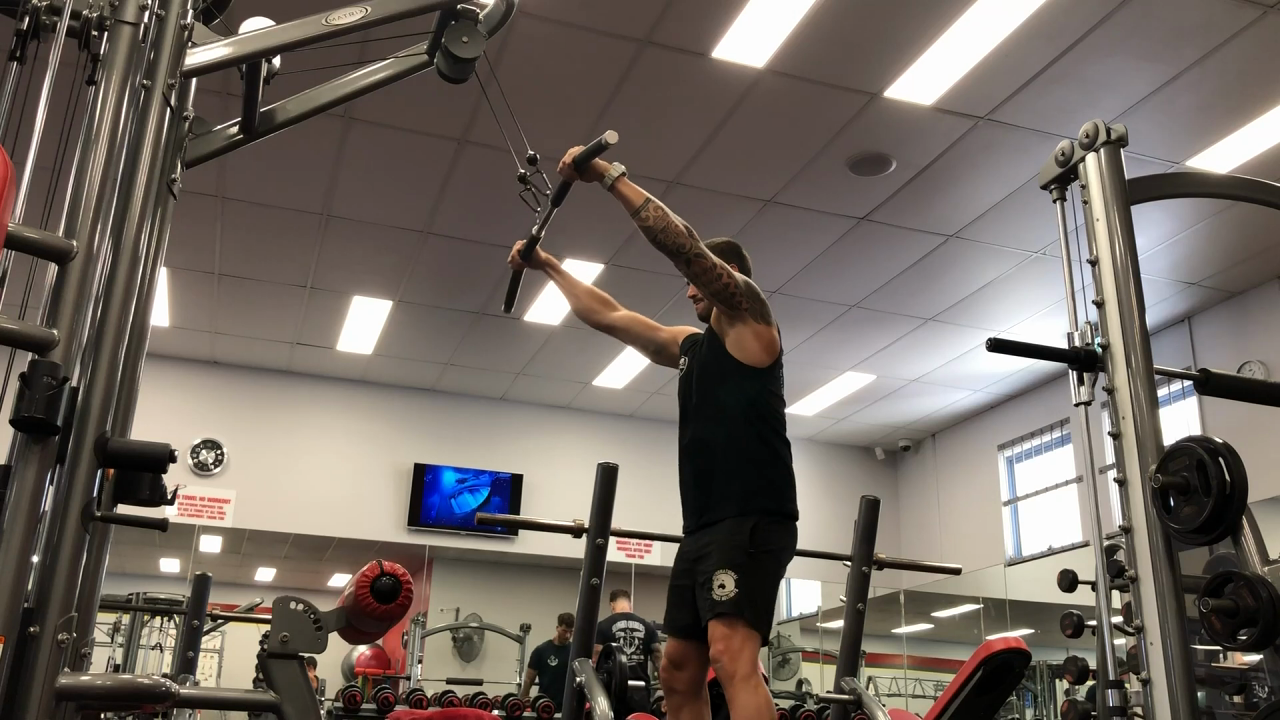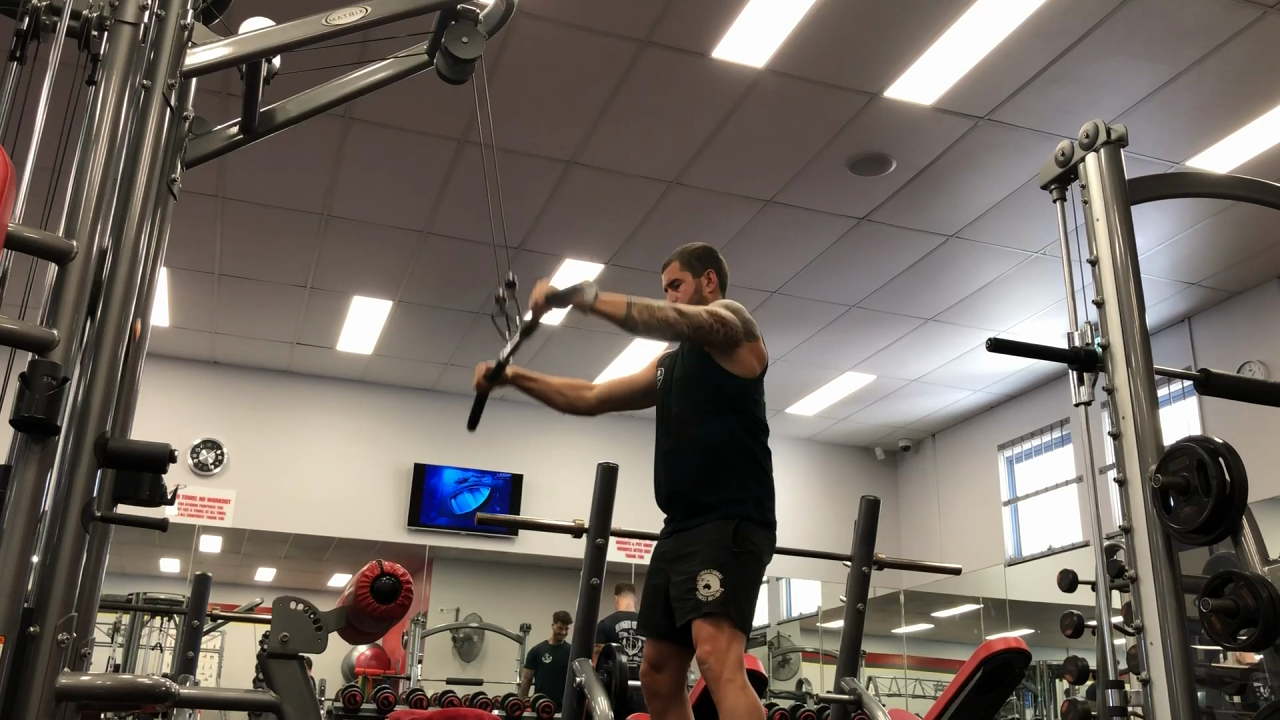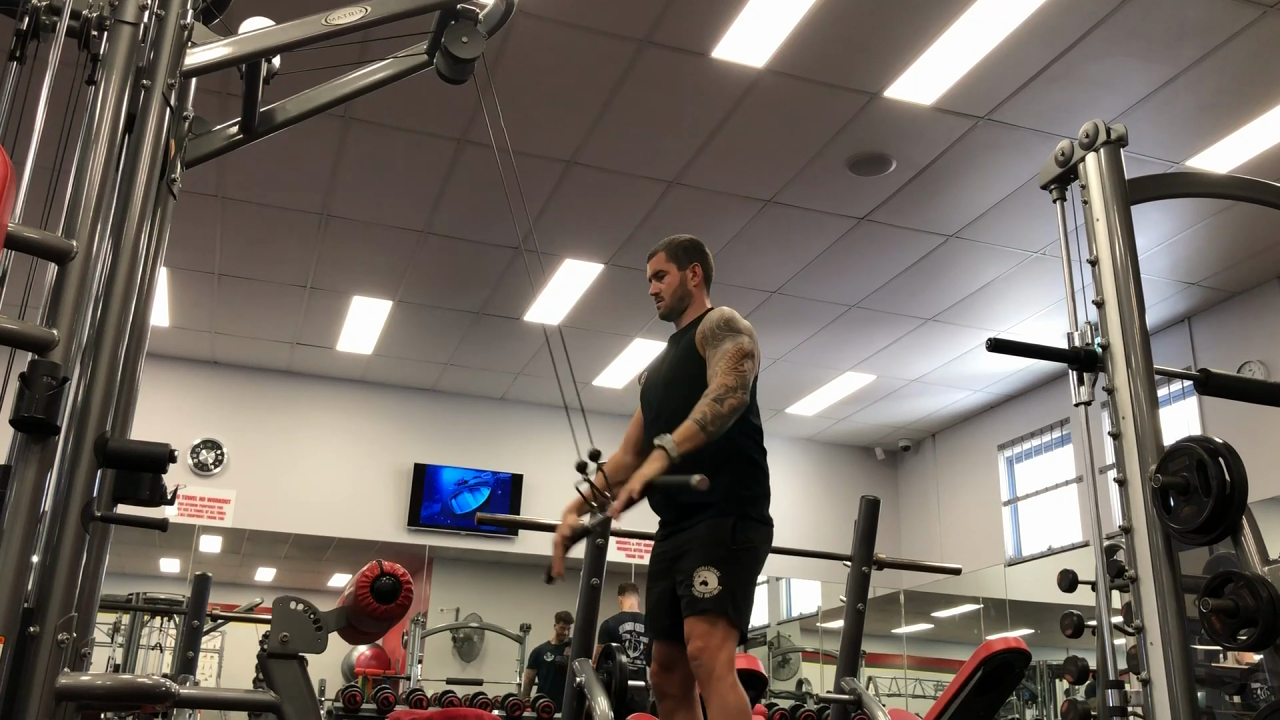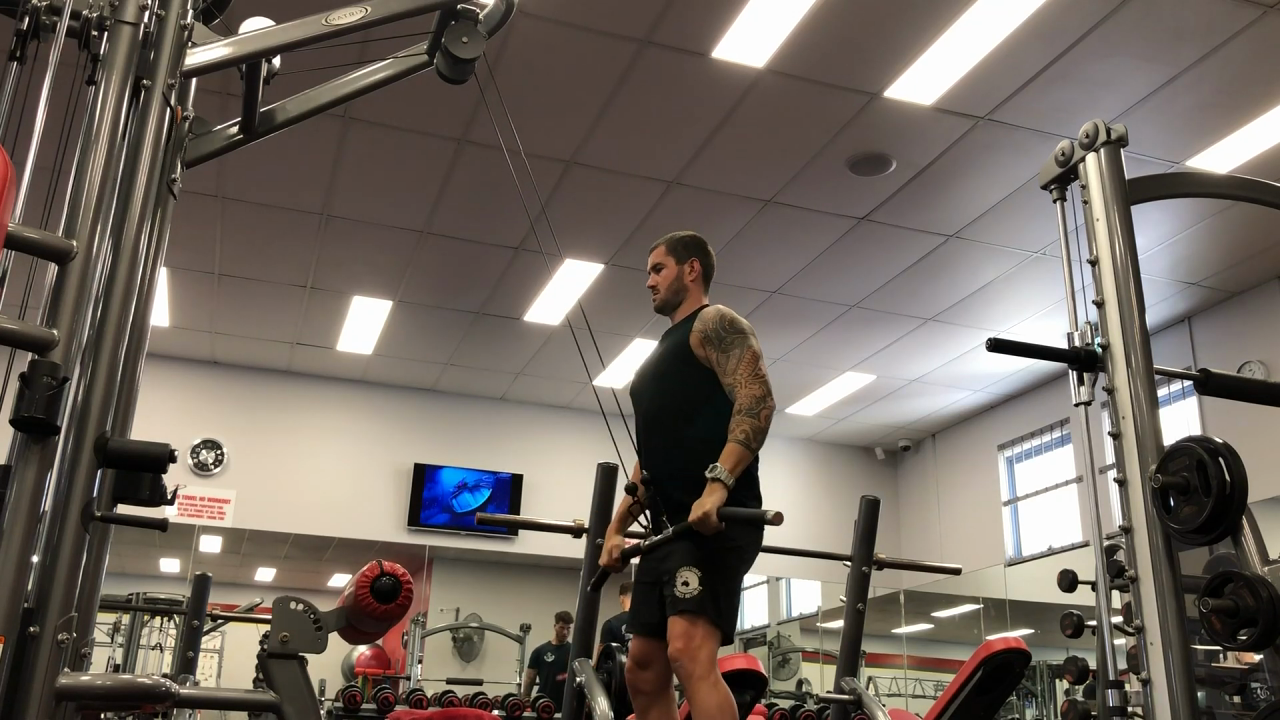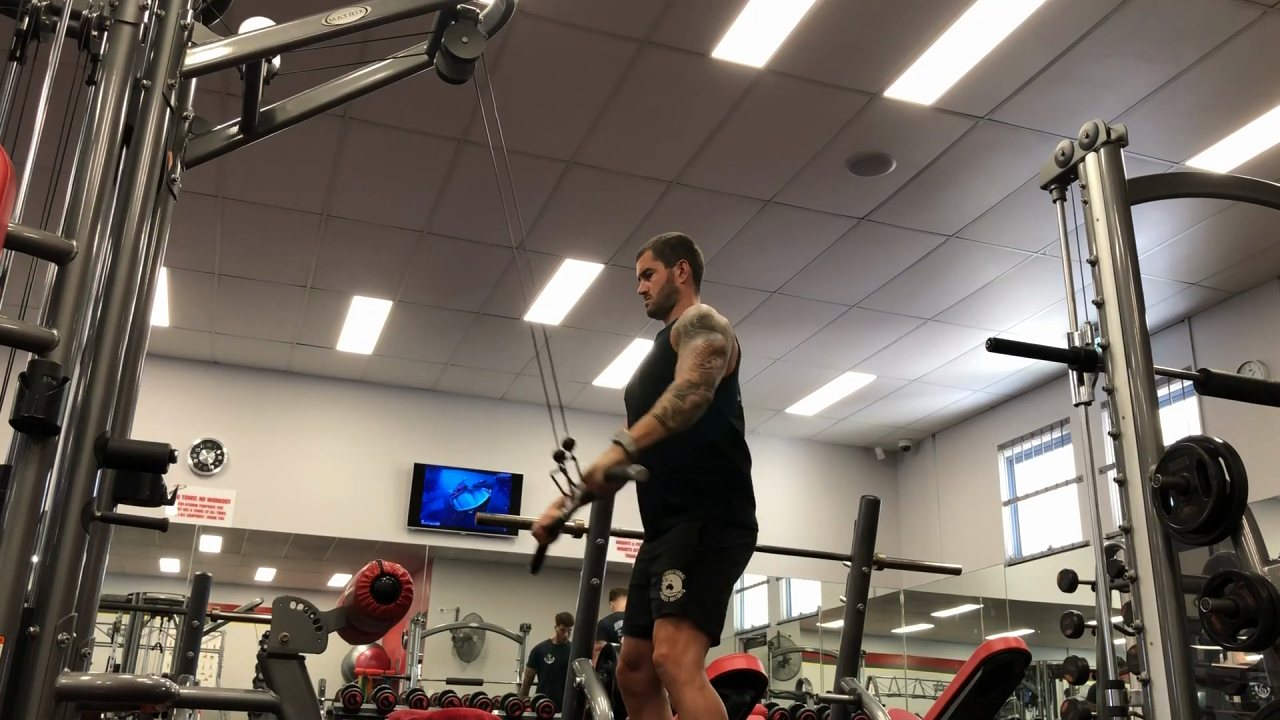
dt=0.5s
person 1, frame 1
left shoulder: (748, 316)
right shoulder: (689, 346)
left elbow: (682, 244)
right elbow: (609, 317)
left wrist: (608, 174)
right wrist: (549, 267)
left hip: (752, 521)
right hip: (704, 528)
left knee: (733, 658)
right knee: (680, 672)
person 1, frame 2
left shoulder: (732, 323)
right shoulder: (669, 366)
left elbow: (672, 319)
right elbow: (591, 398)
left wrist: (580, 294)
right wrist: (515, 376)
left hip: (730, 523)
right hip: (681, 528)
left knee: (718, 658)
right knee: (659, 675)
person 1, frame 3
left shoulder: (722, 326)
right shoulder: (661, 365)
left elbow: (729, 393)
right elbow: (629, 453)
left wrist: (661, 454)
right wrist: (578, 508)
left hip: (726, 519)
right hip: (677, 528)
left knee: (709, 657)
right knee: (670, 677)
person 1, frame 4
left shoulder: (716, 324)
right shoulder: (663, 352)
left elbow: (757, 400)
left wrist: (718, 482)
right wrist: (618, 525)
left hip: (716, 521)
right hip: (670, 528)
left knee: (689, 654)
right knee: (643, 671)
person 1, frame 5
left shoulder: (702, 323)
right shoulder: (658, 356)
left elbow: (693, 391)
right elbow: (620, 457)
left wrist: (619, 444)
right wrist: (564, 503)
left hip: (710, 522)
right hip: (667, 530)
left knee: (677, 660)
right knee: (636, 671)
